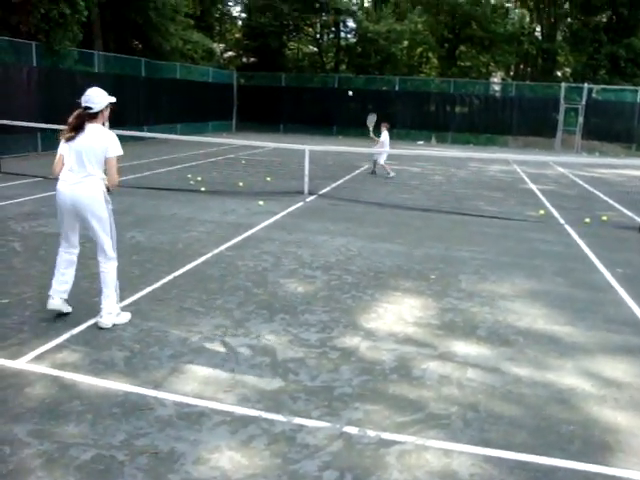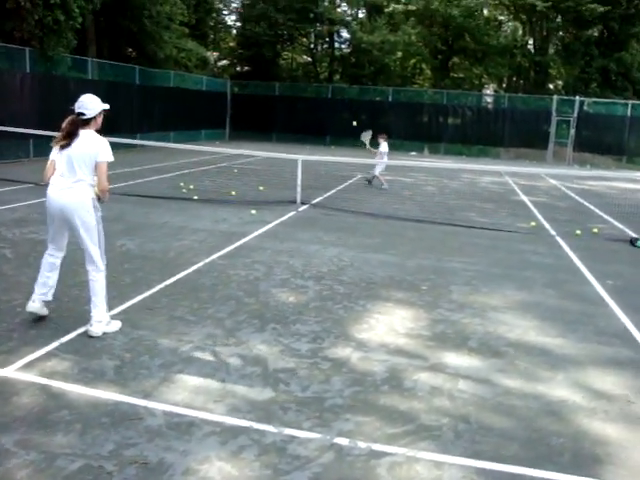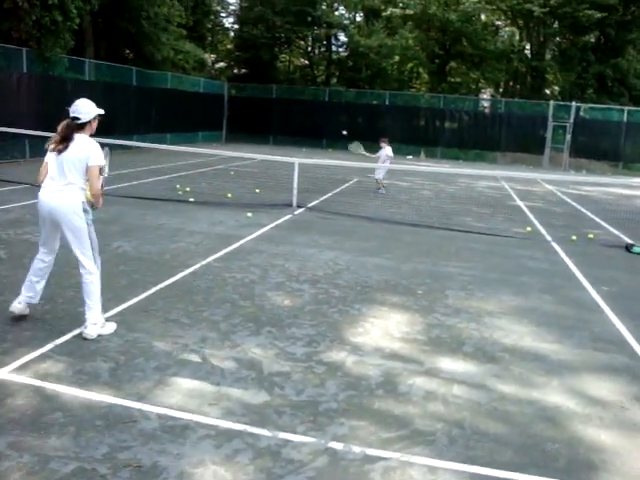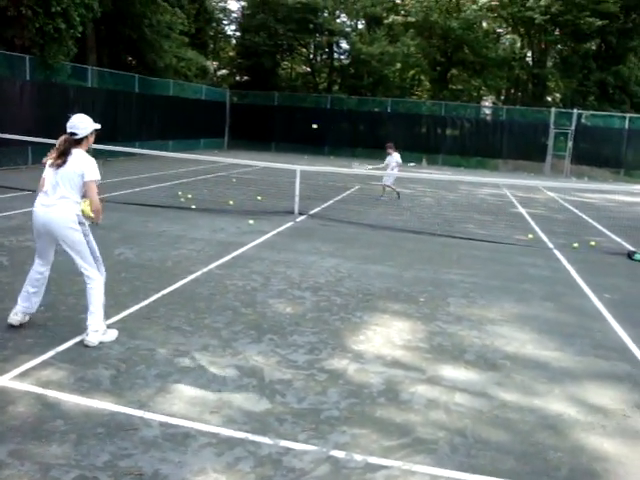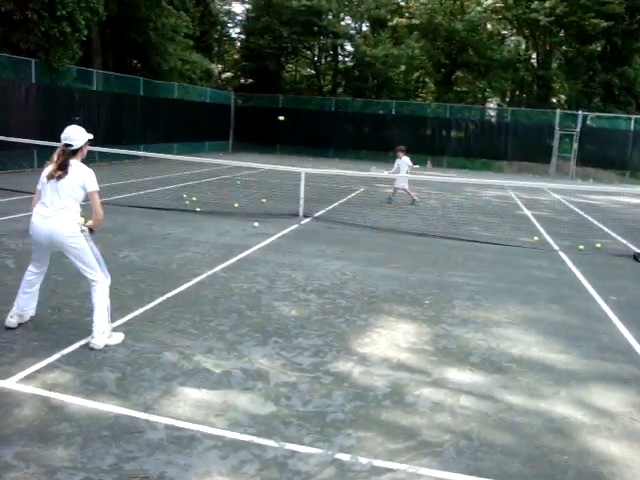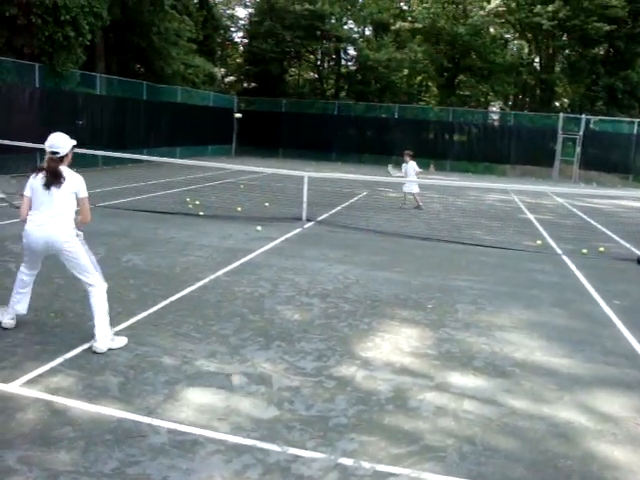
dt=0.1s
person 1, frame 1
left shoulder: (70, 134)
right shoulder: (108, 137)
left elbow: (56, 171)
right elbow: (113, 179)
right wrist: (108, 186)
left hip: (65, 193)
right hip: (91, 196)
left knee: (68, 247)
right knee: (107, 254)
left ankle: (57, 297)
right ankle: (109, 312)
person 1, frame 2
left shoulder: (63, 141)
right shoulder: (99, 143)
left elbow: (47, 176)
right elbow: (103, 186)
right wrist: (103, 196)
left hip: (55, 198)
right hip: (80, 202)
left knee: (54, 250)
right knee: (95, 263)
left ankle: (38, 299)
right ankle: (98, 321)
person 1, frame 3
left shoulder: (57, 144)
right shoulder: (92, 147)
left elbow: (42, 177)
right elbow: (94, 190)
right wrist: (98, 201)
left hip: (46, 202)
right hip: (70, 205)
left knee: (45, 253)
right knee: (89, 266)
left ankle: (23, 301)
right ankle: (93, 323)
person 1, frame 4
left shoulder: (54, 158)
right shoulder: (87, 162)
left elbow: (41, 191)
right elbow: (94, 204)
right wrist: (98, 217)
left hip: (40, 214)
right hip: (65, 219)
left knee: (41, 265)
right knee: (94, 273)
left ankle: (20, 312)
right ankle: (95, 330)
person 1, frame 5
left shoulder: (49, 169)
right shoulder: (85, 173)
left elbow: (36, 203)
right elbow: (98, 215)
right wrist: (91, 226)
left hip: (39, 226)
right hip: (66, 229)
left knee: (36, 269)
right knee: (100, 279)
left ankle: (16, 315)
right ankle: (101, 334)
person 1, frame 6
left shoulder: (35, 177)
right shoulder: (76, 179)
left elbow: (23, 214)
right elbow: (85, 218)
left hip: (33, 233)
right hip: (63, 234)
left knee: (28, 270)
right knee: (95, 284)
right ankle: (103, 337)
